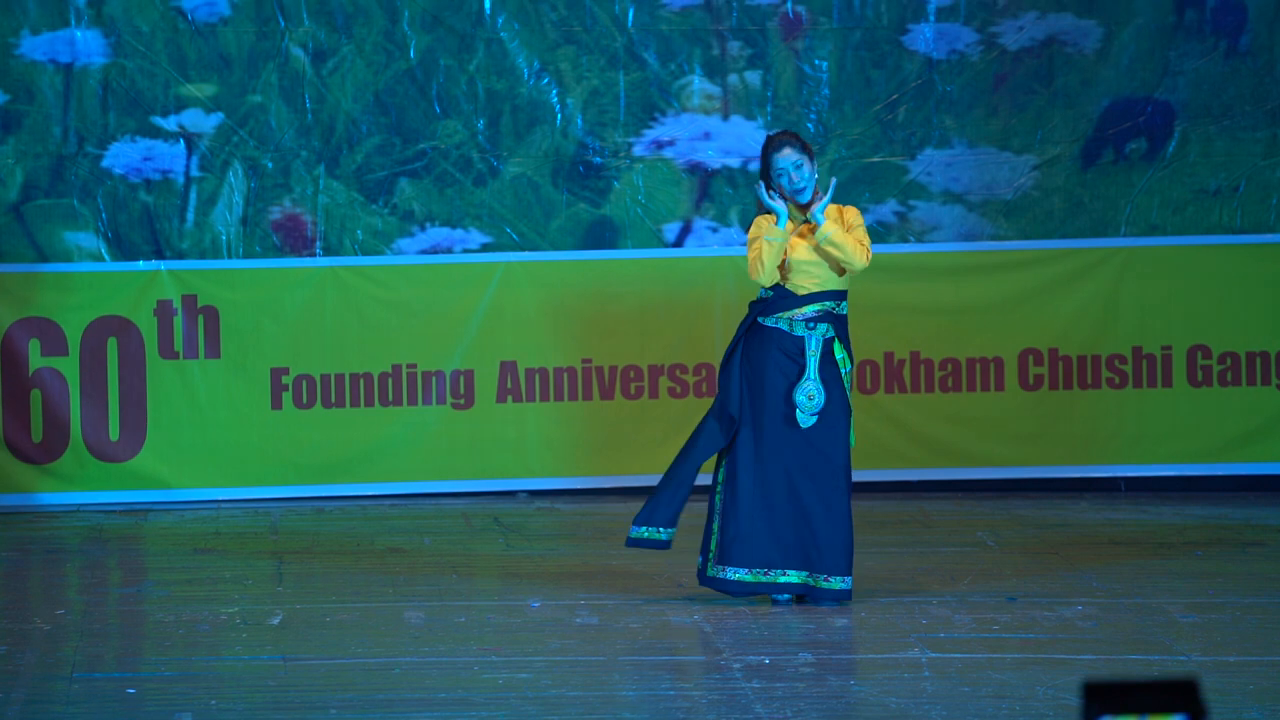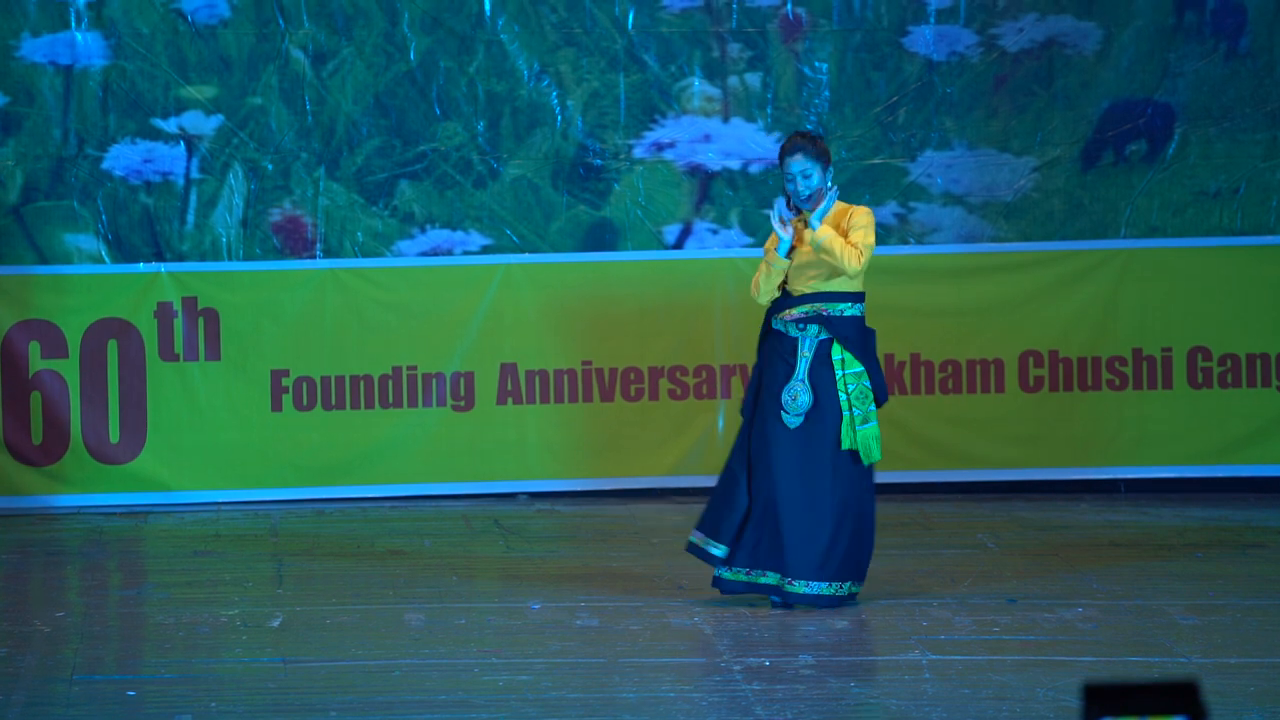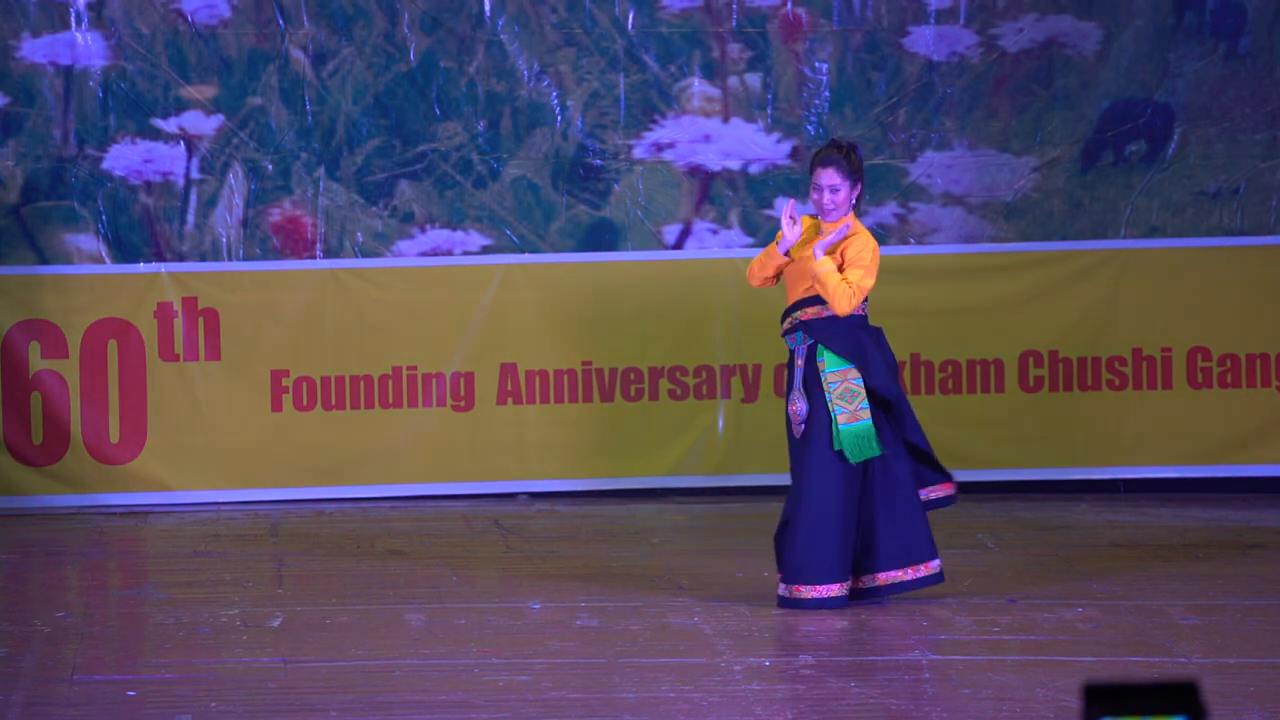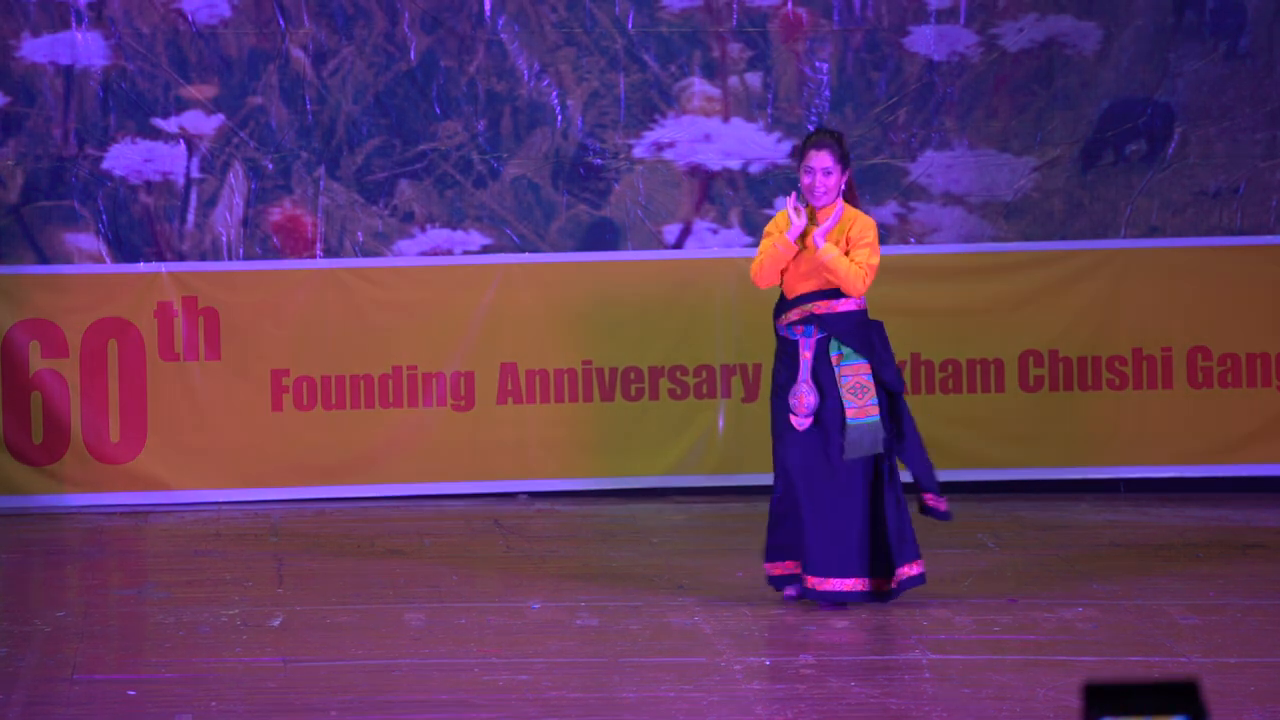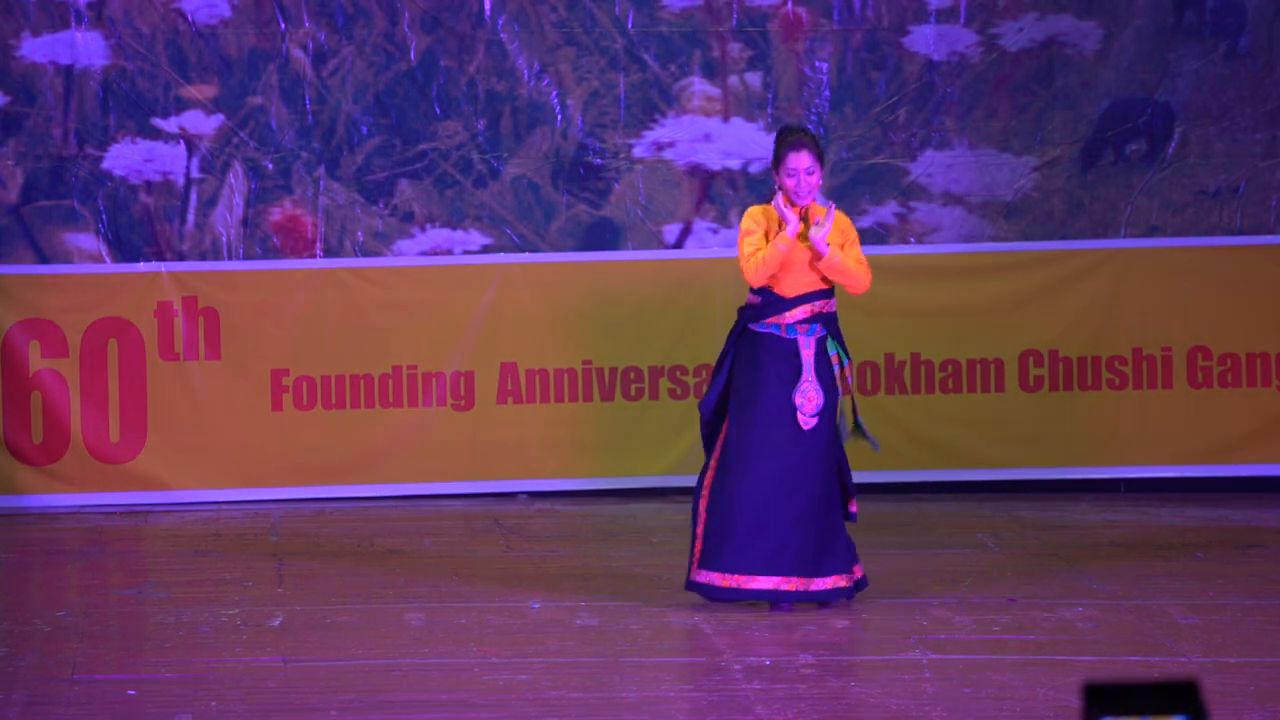
dt=0.4s
person 1, frame 1
left shoulder: (846, 216)
right shoulder: (766, 224)
left elbow: (859, 260)
right elbow: (761, 274)
left wrist: (819, 219)
right wrist: (781, 221)
left hip: (824, 351)
right hip: (773, 348)
left knee: (822, 459)
right knee: (770, 454)
left ankle: (819, 573)
right ankle: (775, 572)
person 1, frame 2
left shoulder: (855, 217)
right shoulder: (786, 227)
left elbow: (854, 264)
right elbow: (763, 288)
left wrist: (818, 224)
right wrist: (781, 238)
left hip: (837, 350)
right hip: (786, 352)
left knee: (827, 463)
right knee: (774, 455)
left ankle: (823, 575)
right ankle: (777, 573)
person 1, frame 3
left shoulder: (860, 242)
right shoulder: (801, 228)
left elbow: (843, 301)
right elbow: (757, 277)
left wrist: (816, 254)
right wrist: (784, 246)
left hip: (843, 356)
right hip: (807, 357)
left knee: (834, 468)
right knee: (817, 467)
left ankle: (824, 580)
person 1, frame 4
left shoulder: (861, 222)
right shoulder: (783, 222)
left elbow: (856, 281)
right elbow: (761, 277)
left wrist: (818, 235)
right wrist: (797, 234)
left hip: (847, 350)
right hip: (797, 351)
left knee: (846, 460)
right knee: (797, 459)
left ankle: (844, 575)
right ankle: (800, 566)
person 1, frame 5
left shoulder: (835, 222)
right shoulder: (759, 217)
left elbow: (860, 282)
right elbow: (756, 270)
left wrist: (823, 248)
right wrist: (790, 232)
left hip: (816, 351)
right hip: (766, 352)
left knee: (813, 461)
right knee: (755, 459)
left ankle: (817, 573)
right ankle: (747, 572)
